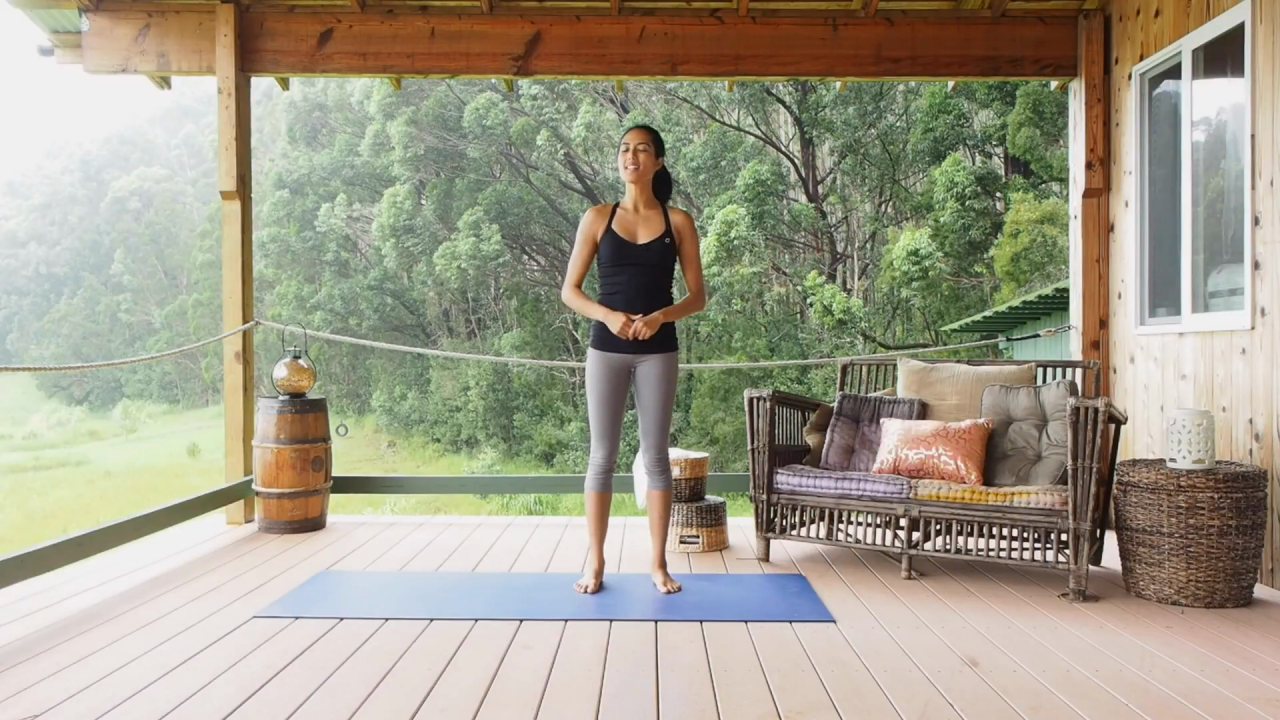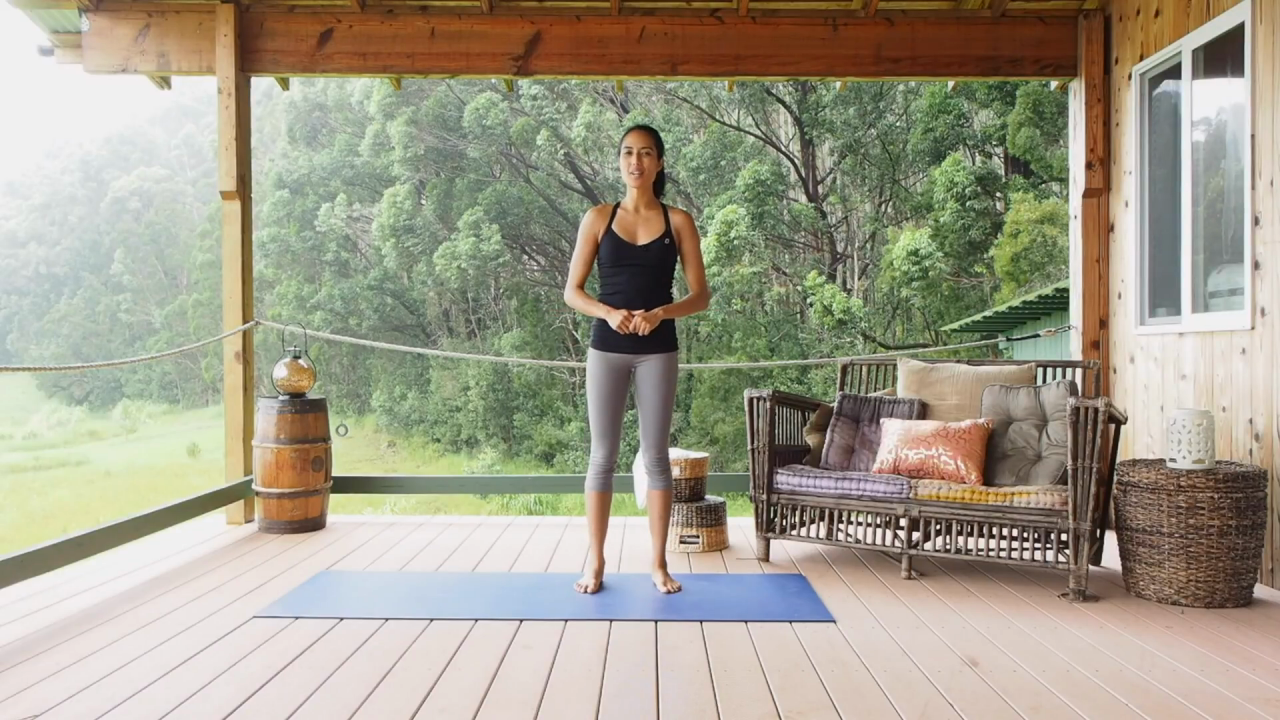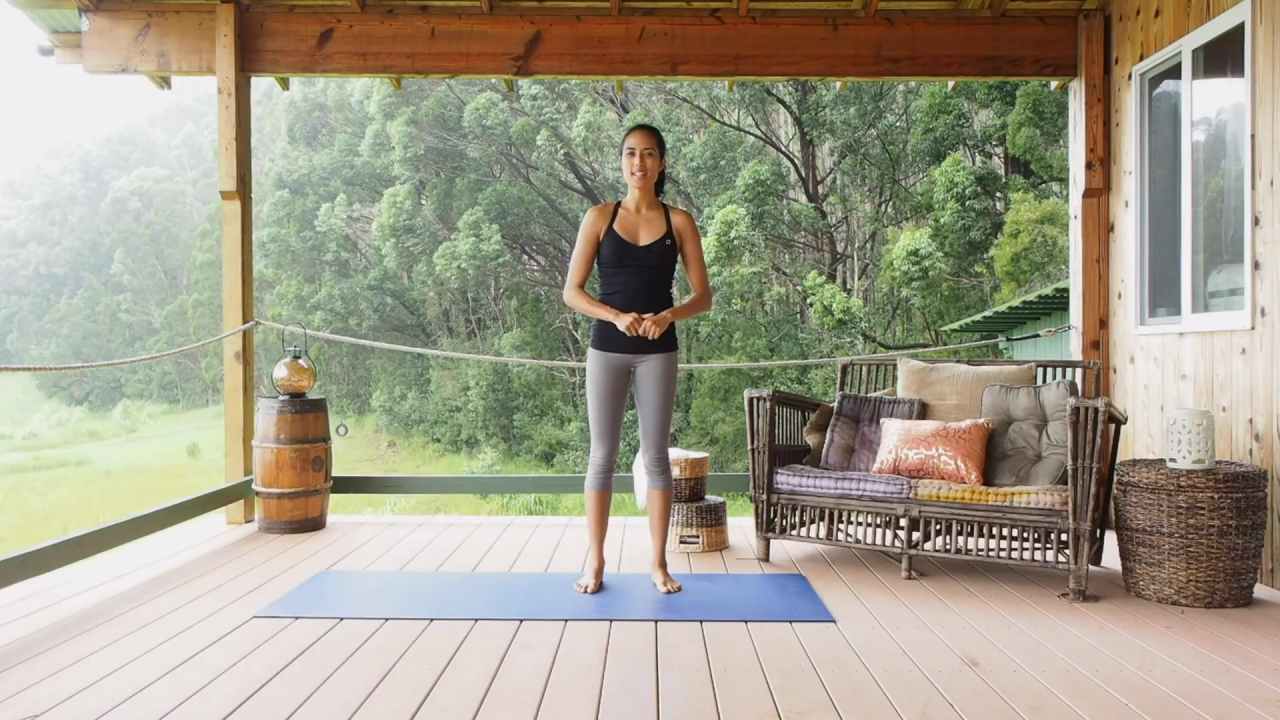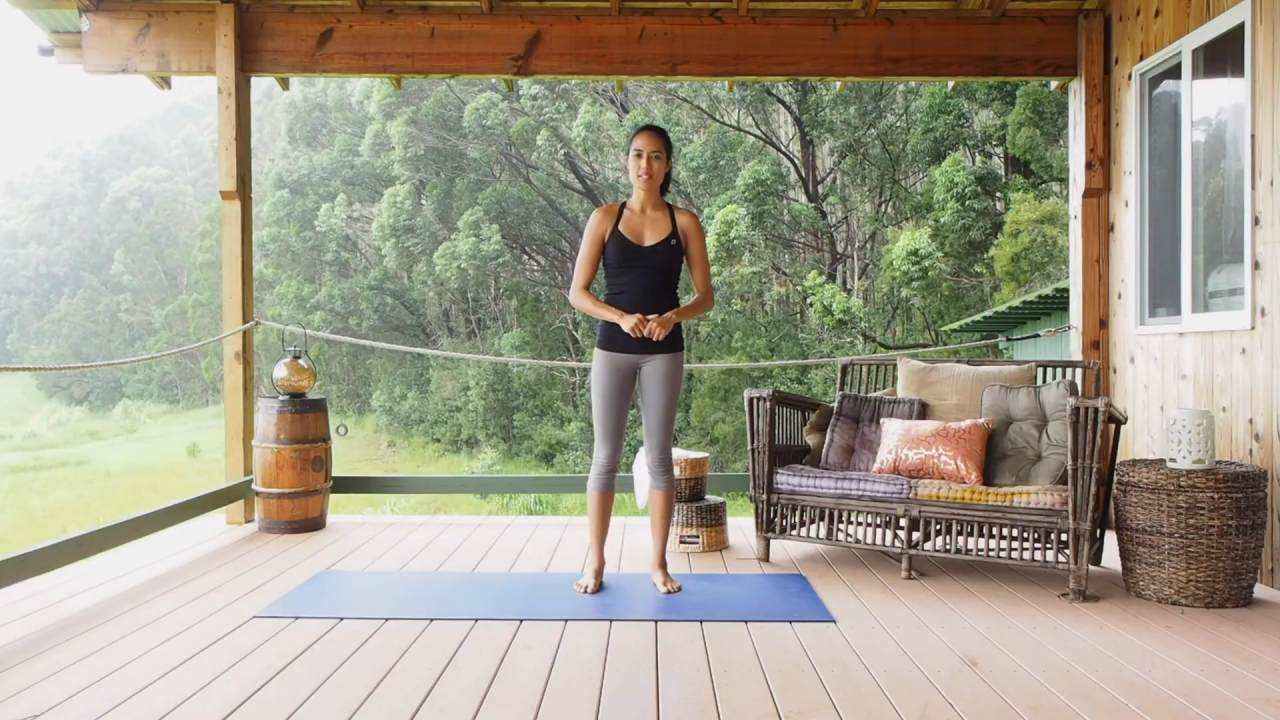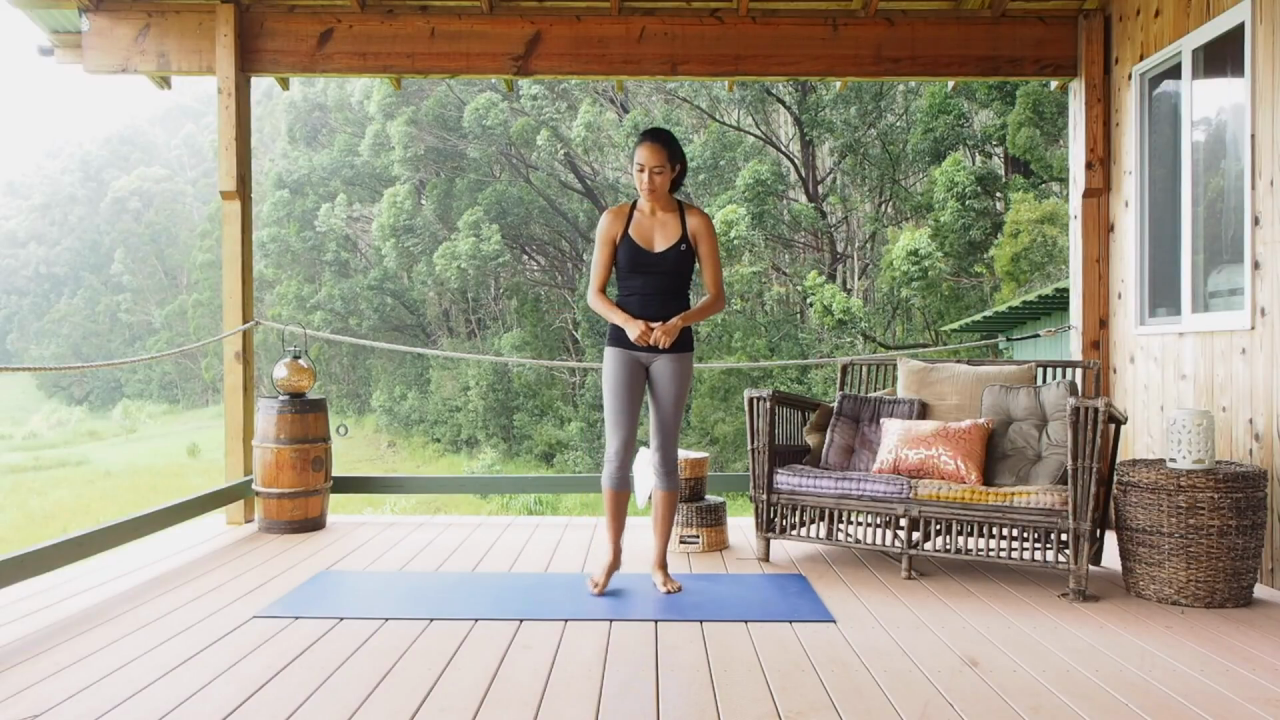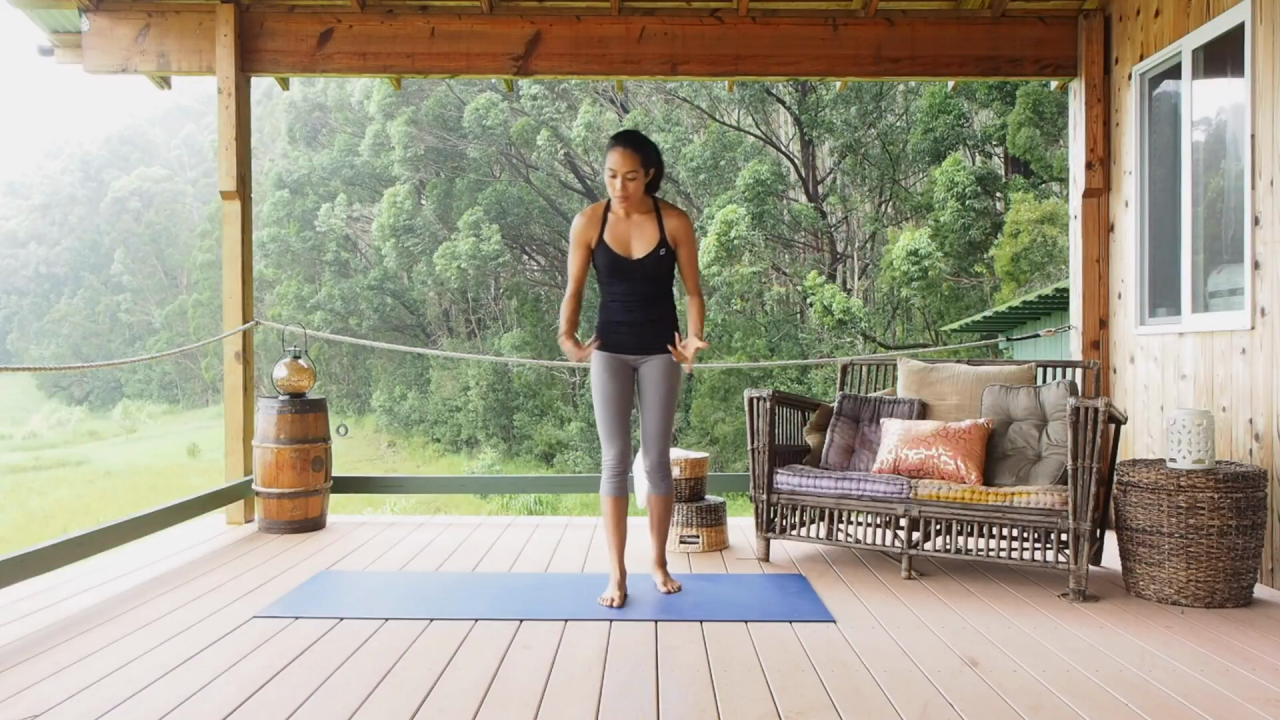
dt=0.5s
person 1, frame 1
left shoulder: (678, 221)
right shoulder: (597, 218)
left elbow: (697, 295)
right elbow: (570, 289)
left wrist: (660, 316)
right wrist: (607, 315)
left hip: (658, 350)
right hip: (607, 348)
left knee: (656, 456)
right knee: (602, 456)
left ankle: (658, 563)
right ankle: (595, 560)
person 1, frame 2
left shoulder: (678, 221)
right shoulder: (598, 218)
left elbow: (700, 295)
right elbow: (572, 290)
left wrist: (660, 313)
right wrist: (608, 313)
left hip: (658, 351)
right hip: (607, 349)
left knee: (656, 456)
right knee: (602, 455)
left ankle: (659, 563)
right ankle: (595, 560)
person 1, frame 3
left shoulder: (679, 222)
right shoulder: (599, 217)
left elbow: (703, 295)
right elbow: (572, 290)
left wrist: (667, 316)
right wrist: (616, 316)
left hip: (658, 351)
right hip: (607, 348)
left knee: (655, 456)
right knee: (602, 455)
left ankle: (658, 563)
right ankle: (595, 560)
person 1, frame 4
left shoulder: (685, 222)
right shoulder: (604, 219)
left elbow: (705, 296)
right elbow: (577, 292)
left wrist: (672, 317)
right wrist: (620, 317)
left hip: (664, 352)
right hip: (613, 349)
left knee: (659, 456)
right knee: (605, 456)
left ankle: (658, 563)
right ankle: (595, 560)
person 1, frame 5
left shoulder: (696, 222)
right shoulder: (614, 220)
left elbow: (716, 296)
right elbow: (595, 294)
left wrist: (678, 322)
right wrist: (628, 324)
left hip: (673, 350)
right hip: (622, 346)
left knee: (664, 455)
right knee: (618, 449)
left ankle: (659, 562)
right ankle: (611, 552)
person 1, frame 6
left shoulder: (674, 221)
right shoulder: (588, 222)
left elbow: (694, 290)
right elbow: (575, 289)
left wrist: (694, 337)
right wrist: (566, 336)
left hip: (660, 351)
right hip: (610, 351)
left knee: (654, 458)
right knee: (614, 459)
left ankle: (658, 560)
right ankle: (617, 572)
